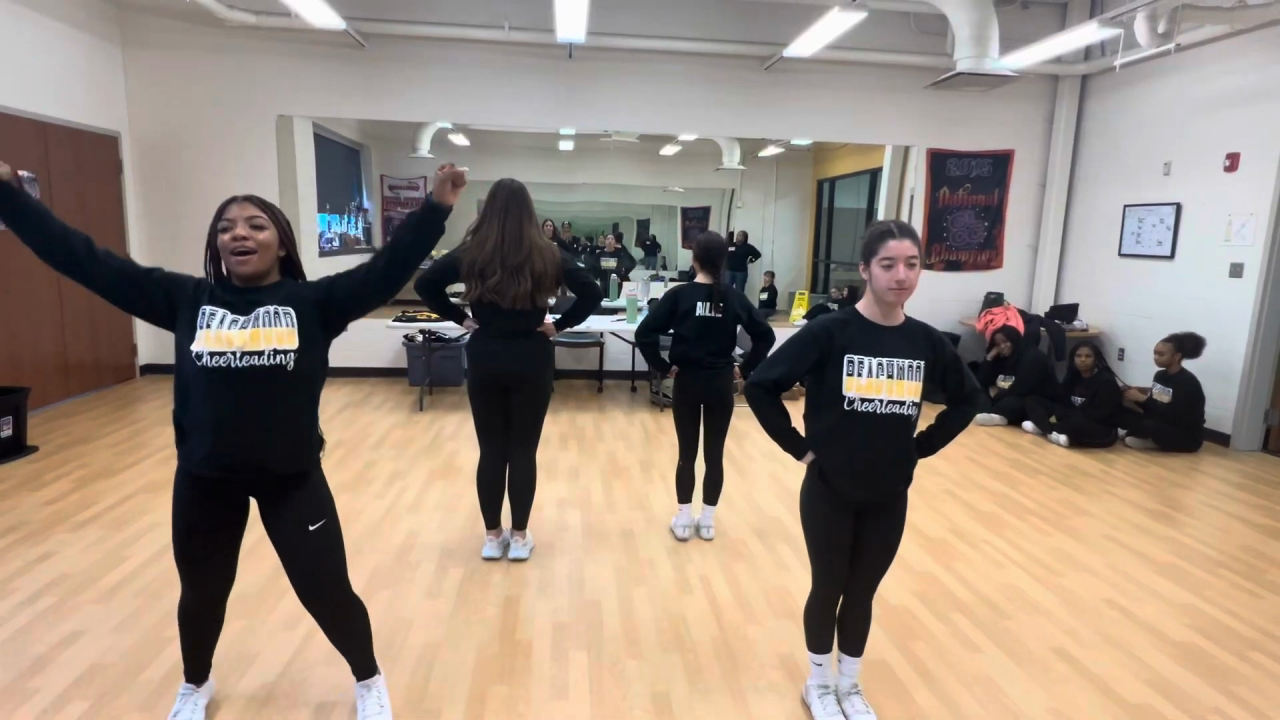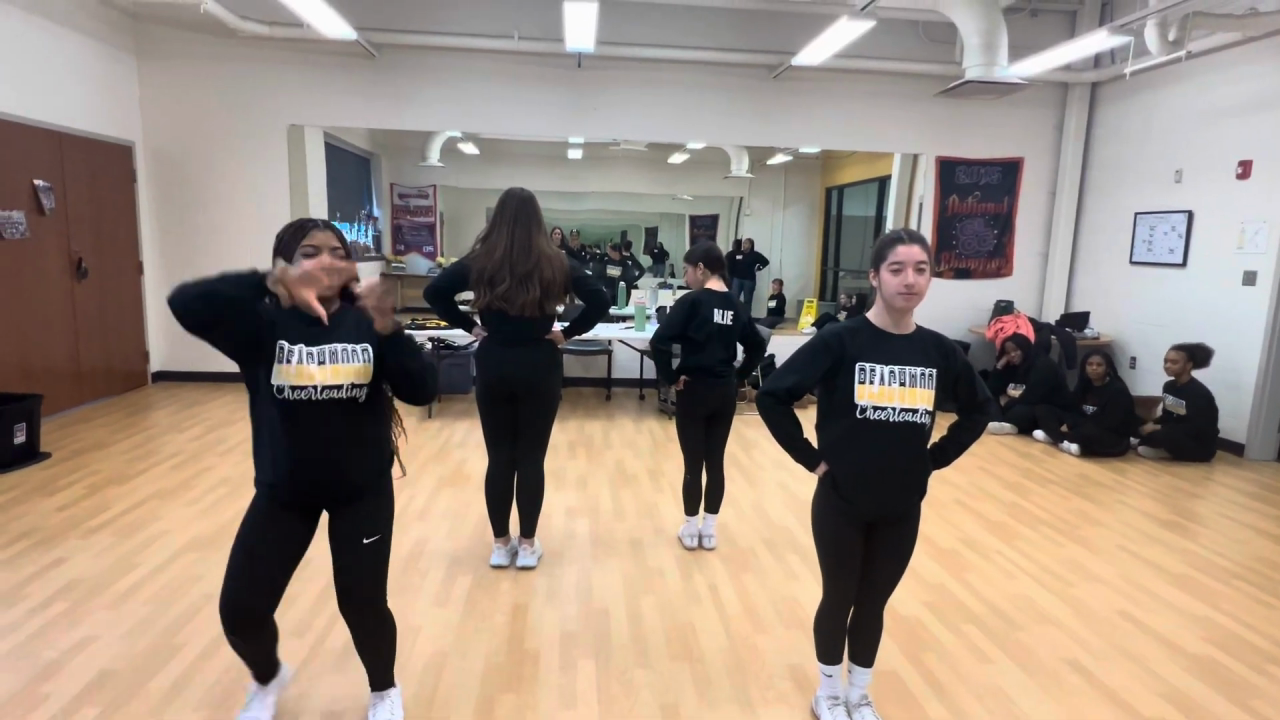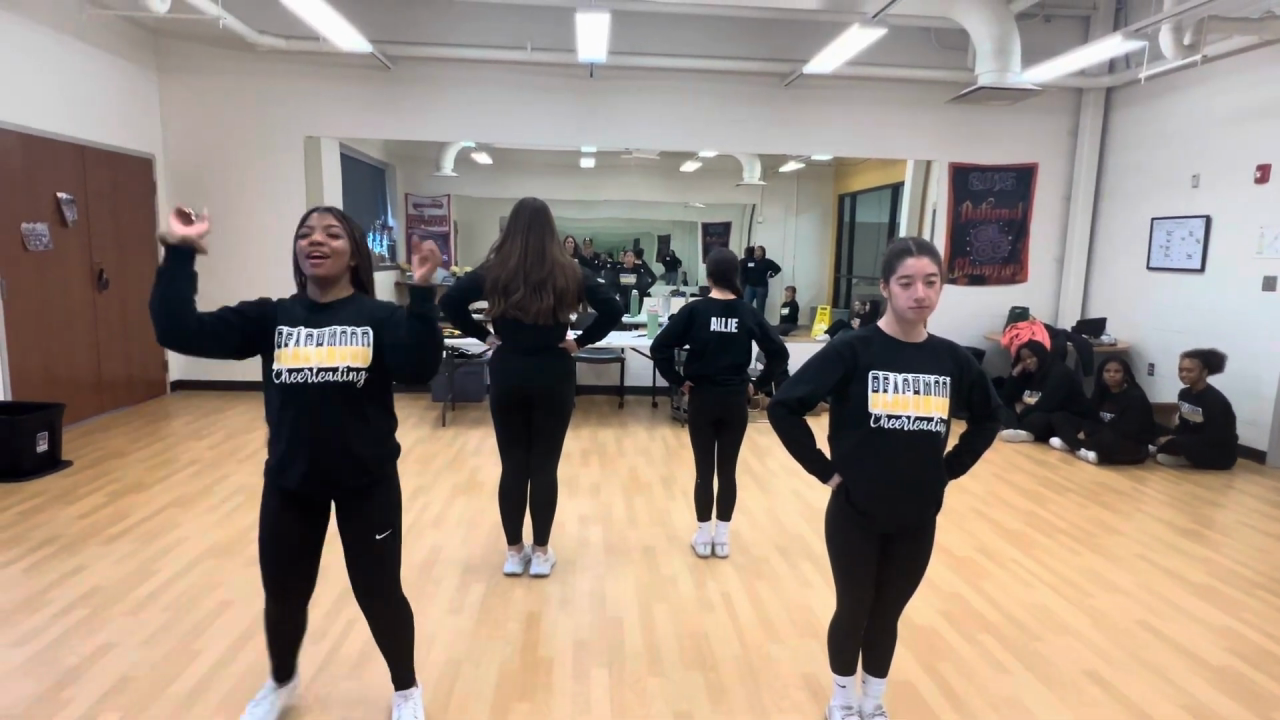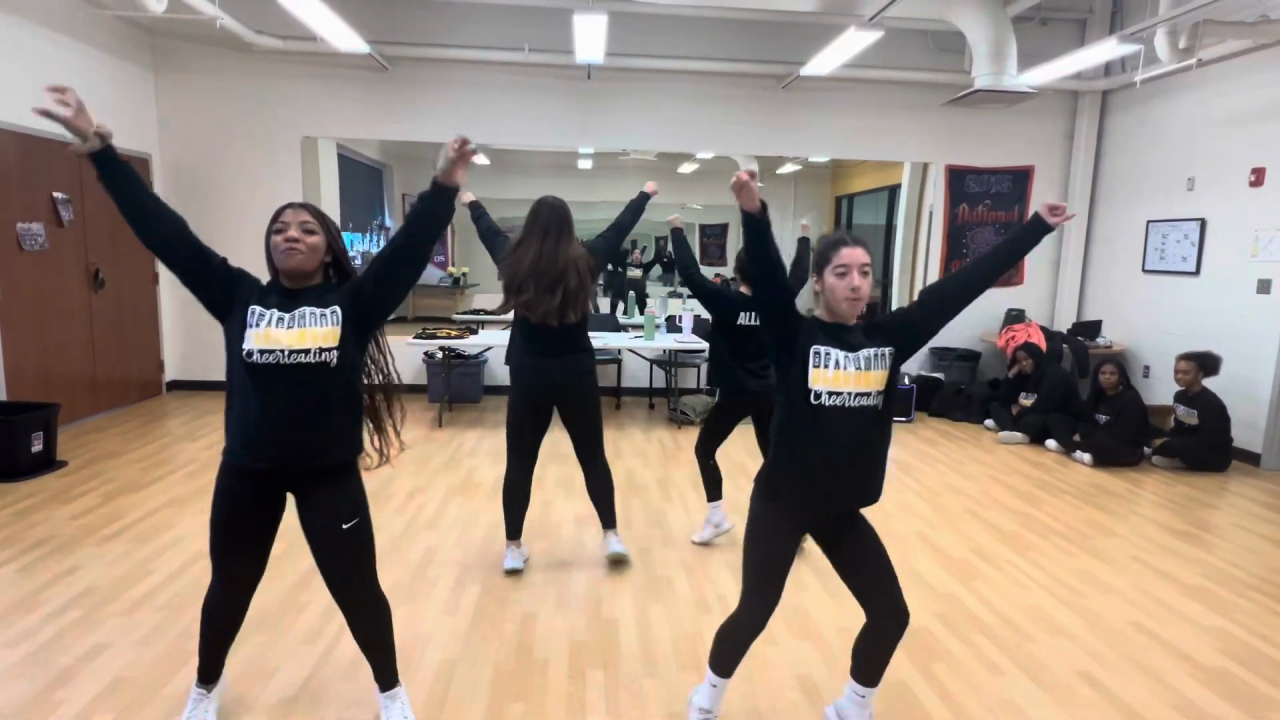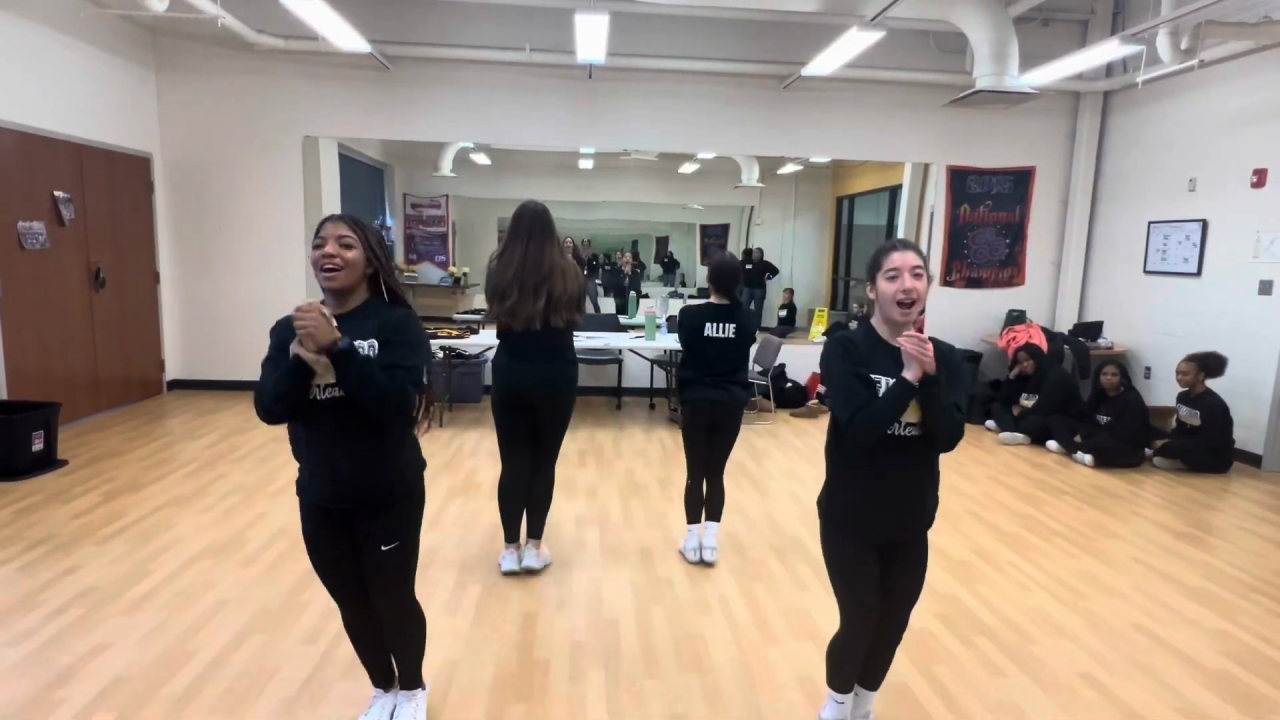
dt=1s
person 1, frame 1
left shoulder: (312, 303)
right shoulder: (186, 298)
left elbow: (387, 272)
right elbow: (88, 262)
left wrist: (435, 207)
left hip: (292, 477)
right hip: (205, 479)
left knee: (329, 592)
right knee: (202, 592)
person 1, frame 2
left shoulder: (371, 324)
right shoulder: (258, 323)
left elbow: (421, 390)
right elbow: (185, 303)
left wrist: (388, 331)
right wrist: (271, 284)
left hip: (361, 491)
right hip: (282, 492)
left knee: (362, 603)
right knee: (239, 606)
person 1, frame 3
left shoulder: (383, 318)
right shoulder: (267, 317)
left elbow: (418, 368)
right elbow: (179, 331)
left wrist: (422, 292)
right wrist: (178, 253)
left hip: (368, 483)
right hip: (290, 484)
left knee: (381, 595)
right knee: (285, 599)
person 1, frame 4
left shoulder: (352, 305)
right shoulder: (239, 296)
left elbow: (409, 249)
right elbow: (162, 232)
left wrist: (444, 188)
right wrist: (99, 148)
left hip: (328, 473)
right hip: (248, 470)
left knee: (357, 588)
right knee: (231, 588)
person 1, frame 5
left shoulder: (396, 324)
right shoulder: (291, 330)
left elbow: (395, 400)
right elbow: (271, 409)
left wrist: (336, 346)
right wrist: (300, 354)
left hip: (389, 493)
right hip: (321, 495)
left knee: (395, 597)
right knee: (353, 601)
person 2, frame 1
left shoulder: (927, 341)
right shoulder: (828, 332)
left elbow: (967, 399)
right elbow: (760, 386)
left wrist: (922, 446)
right wrist: (799, 446)
left hip: (888, 496)
right hip: (829, 491)
left knee: (862, 592)
right knee: (827, 588)
person 2, frame 2
left shoulder: (939, 350)
right shoulder: (840, 340)
left elbow: (979, 409)
right elbow: (771, 396)
left wrist: (936, 458)
right wrist: (811, 457)
left hip: (902, 507)
right hip: (841, 503)
left knee: (873, 603)
right knee: (838, 599)
person 2, frame 3
left shoulder: (953, 358)
right shoulder: (851, 350)
left elbow: (988, 418)
right elbow: (783, 407)
left wrist: (950, 469)
right wrist: (824, 468)
left hip: (918, 518)
right hip: (856, 513)
left knee: (888, 614)
right knee: (853, 610)
person 2, frame 4
left shoulder: (889, 336)
right shoulder: (794, 334)
left elbow: (964, 285)
right elbow: (764, 277)
left wrist: (1036, 227)
right wrist: (752, 213)
left hip: (844, 510)
right hip: (782, 502)
left knee: (891, 615)
right knee: (754, 613)
person 2, frame 5
left shoulder: (944, 357)
right shoulder: (845, 348)
left elbow: (948, 438)
right elbow: (860, 427)
left wrist: (929, 378)
right wrist: (907, 378)
left hip: (910, 520)
right hip: (849, 517)
left knee: (890, 629)
right knee: (858, 626)
person 3, frame 1
left shoulder: (470, 254)
right shoulder: (547, 256)
left elbow: (424, 284)
right elbow: (592, 293)
left wrist: (460, 317)
right wrist: (559, 324)
left hip: (484, 359)
right hip: (531, 360)
left knee: (490, 451)
right knee: (523, 451)
left ankle: (492, 536)
right ankle: (519, 536)
person 3, frame 2
left shoulder: (480, 262)
right shoulder: (555, 264)
left elbow: (434, 292)
right elbow: (600, 301)
left wrist: (470, 326)
right wrist: (568, 332)
left hip: (493, 366)
right hip: (539, 368)
left knee: (499, 458)
right knee: (531, 459)
left ankle: (501, 544)
right ankle: (527, 545)
person 3, frame 3
left shoulder: (493, 271)
right shoulder: (568, 272)
left elbow: (448, 302)
right elbow: (613, 309)
left wrist: (483, 335)
right wrist: (580, 341)
left hip: (507, 375)
right hip: (553, 377)
left knee: (511, 466)
right knee: (545, 467)
left ankle: (514, 551)
right ankle: (540, 551)
person 3, frame 4
left shoulder: (513, 262)
right shoulder: (583, 263)
left elbow: (488, 230)
right elbow: (620, 229)
left wrist: (471, 204)
right wrist: (644, 195)
left hip: (529, 375)
right hip: (575, 374)
left knee: (519, 461)
right knee: (593, 457)
left ankle: (513, 548)
right ankle: (611, 537)
person 3, frame 5
left shoulder: (499, 273)
right shoulder: (567, 274)
right elbow: (576, 315)
left hip: (510, 378)
right hip: (555, 378)
left knee: (513, 463)
right knee: (544, 464)
left ankle: (510, 549)
right ankle: (534, 547)
person 4, frame 1
left shoulder: (679, 295)
right shoulder: (734, 298)
left elbow: (644, 334)
right elbow: (765, 336)
left wrist: (663, 367)
right wrist: (744, 368)
left hip: (687, 381)
right hip: (722, 383)
left knee: (687, 452)
right knee: (715, 453)
left ankle: (683, 519)
right ankle: (707, 520)
person 4, frame 2
left shoulder: (693, 301)
right shoulder: (736, 306)
left elbow: (660, 341)
right elbow: (757, 346)
left wrist: (670, 377)
right wrist: (737, 376)
left hip: (694, 391)
right hip: (726, 393)
left knee: (693, 464)
right knee: (715, 462)
left ankle: (691, 529)
right ankle: (709, 529)
person 4, frame 3
left shoulder: (694, 311)
right shoulder: (748, 313)
left elbow: (659, 347)
right elbow: (779, 353)
left wrist: (677, 381)
right wrist: (758, 384)
left hip: (702, 399)
right hip: (736, 400)
left knee: (704, 470)
right knee: (727, 470)
left ankle: (703, 536)
right ankle: (722, 537)
person 4, frame 4
left shoulder: (724, 301)
left elbow: (688, 271)
right elbow: (799, 274)
left wrist: (677, 231)
right wrist: (804, 239)
left hip: (734, 393)
right hip: (767, 392)
left knee: (705, 450)
right knee: (773, 454)
left ankle: (716, 518)
person 4, frame 5
left shoulder: (690, 315)
right shoulder: (746, 320)
left hip: (696, 402)
right hip: (731, 404)
left knee: (695, 473)
right knee: (715, 473)
left ankle: (693, 540)
right ankle: (710, 540)
